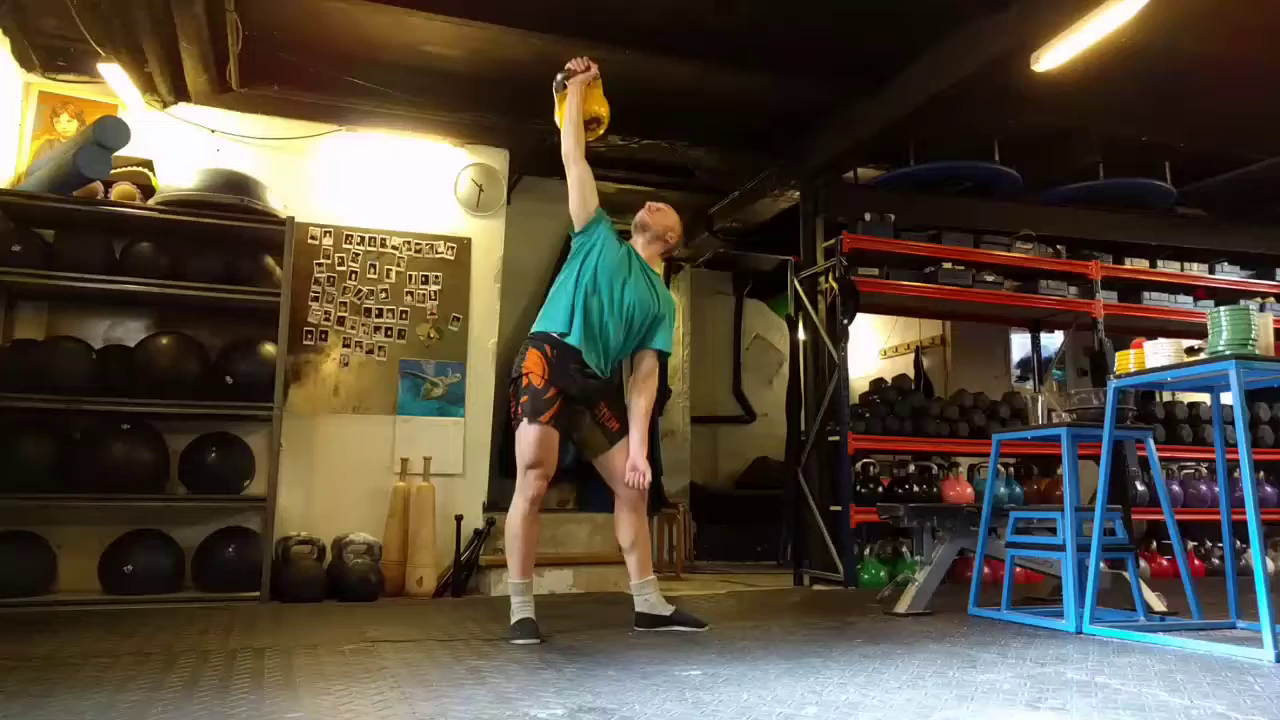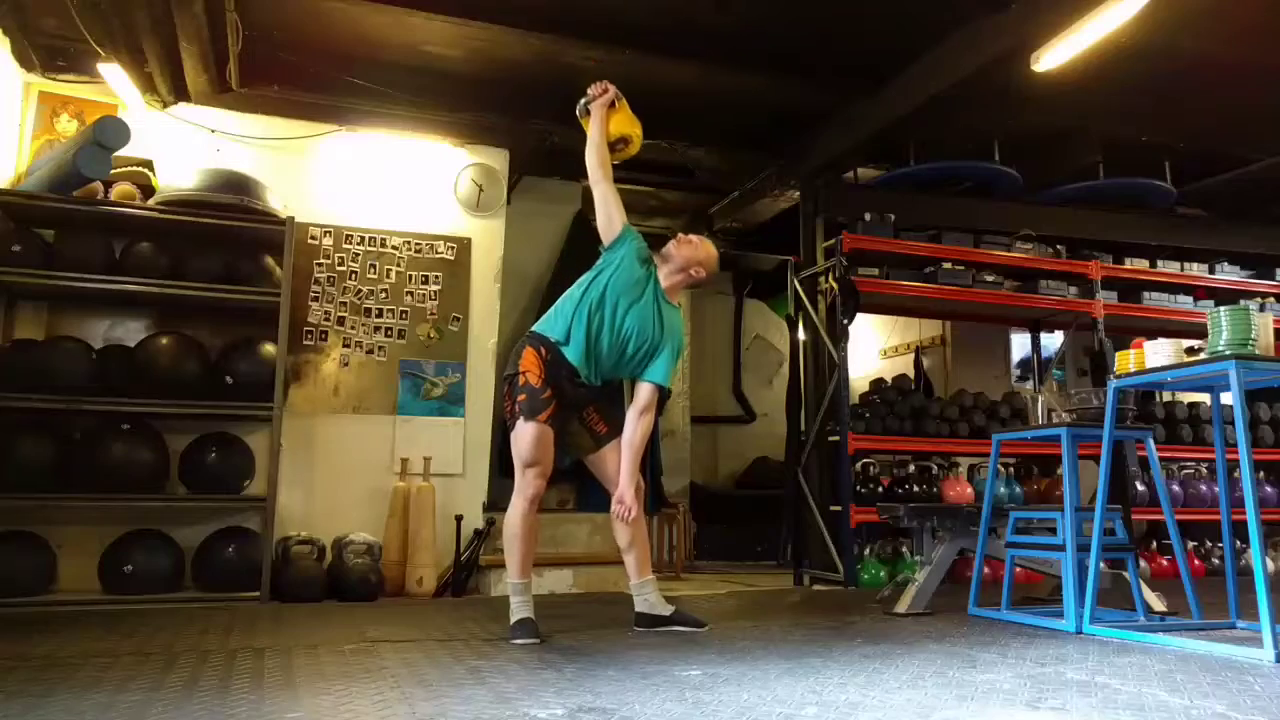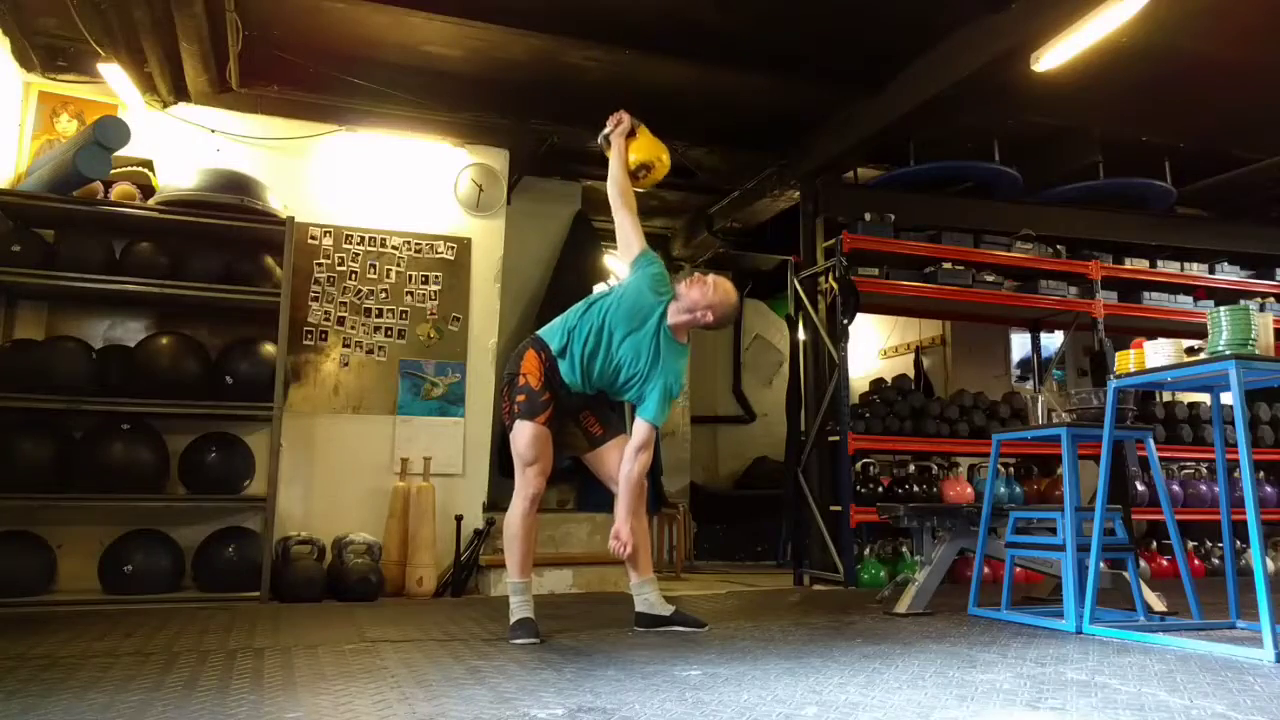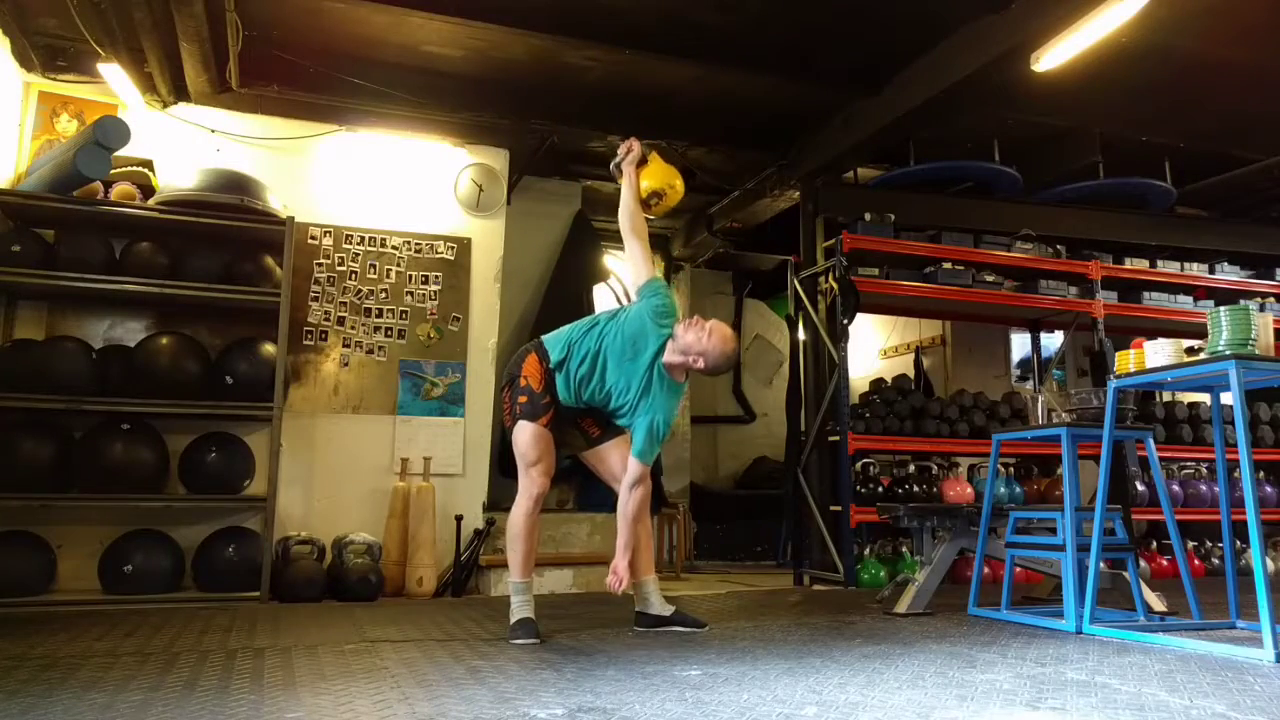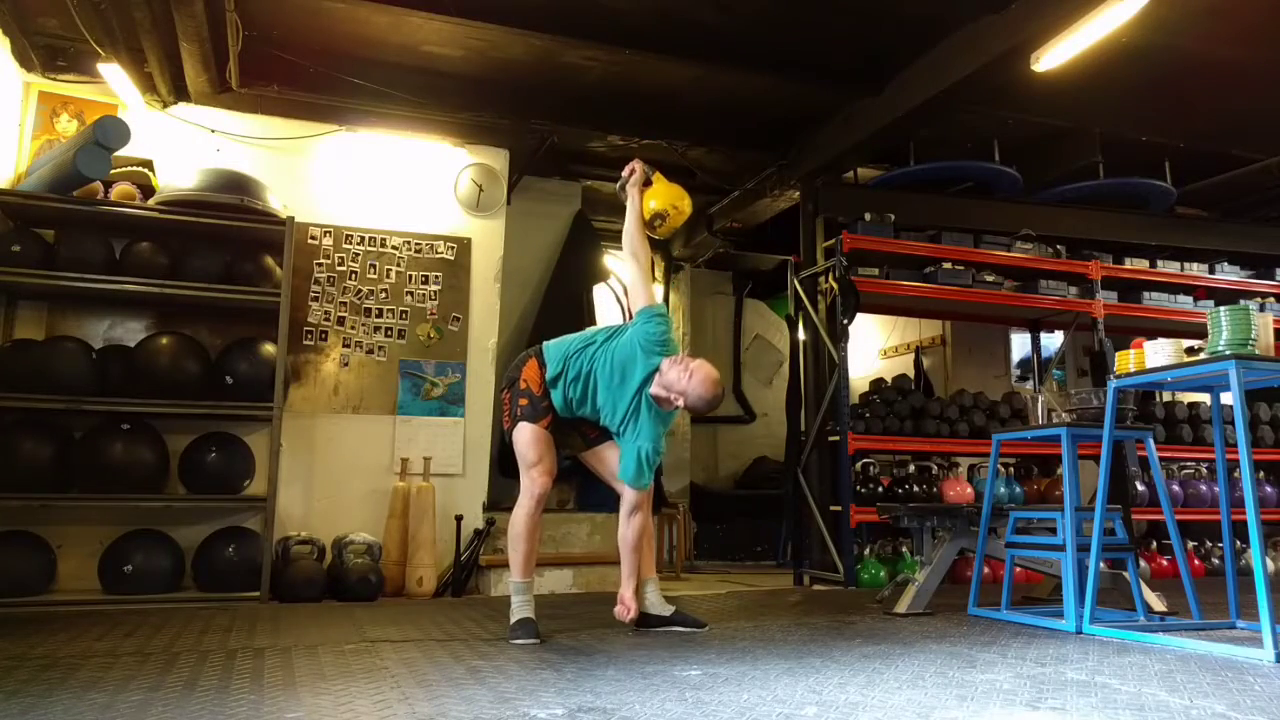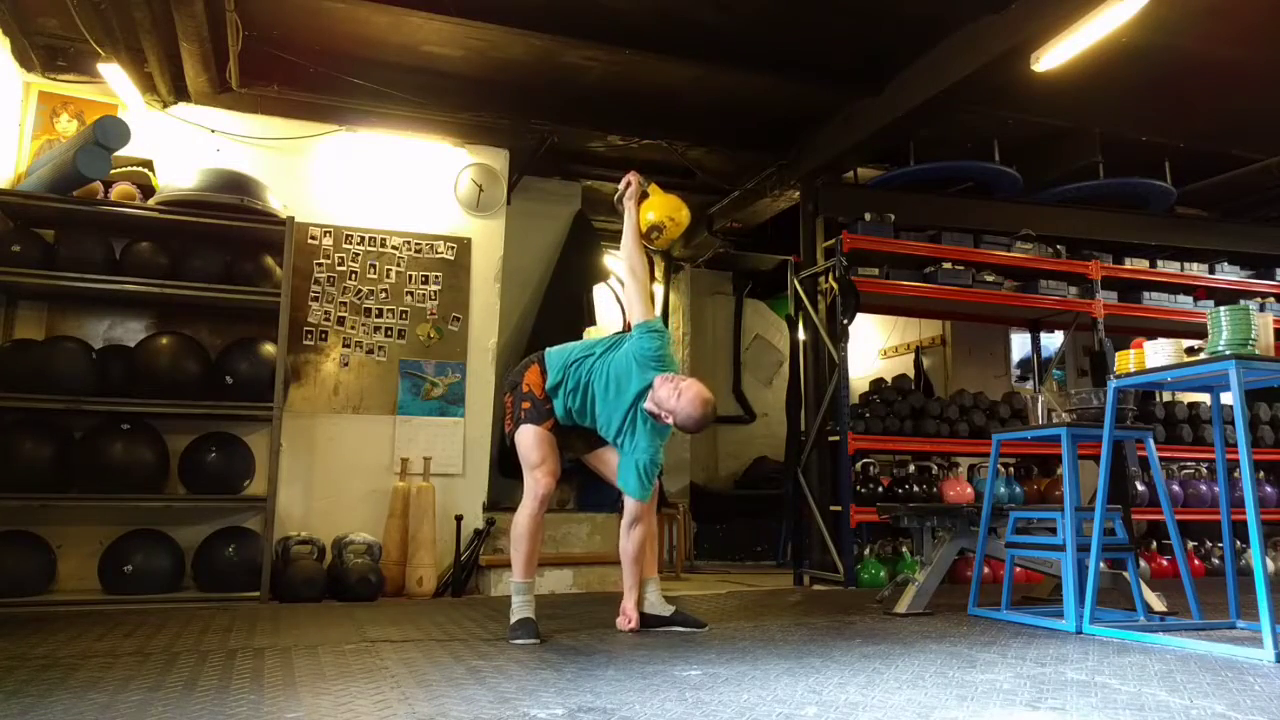
dt=0.4s
person 1, frame 1
left shoulder: (661, 303)
right shoulder: (601, 239)
left elbow: (644, 379)
right elbow: (573, 159)
left wrist: (639, 448)
right wrist: (577, 88)
left hip: (597, 382)
right hip: (548, 360)
left knee: (632, 487)
right knee: (533, 485)
left ankle: (649, 605)
right ankle: (521, 610)
person 1, frame 2
left shoulder: (671, 332)
right shoulder: (631, 257)
left elbow: (642, 407)
right elbow: (600, 178)
left wrist: (626, 478)
right wrist: (599, 112)
left hip: (589, 387)
right hip: (540, 361)
left knee: (632, 490)
right knee: (531, 485)
left ankle: (649, 604)
right ankle: (521, 610)
person 1, frame 3
left shoulder: (671, 369)
right shoulder: (653, 284)
left elbow: (639, 447)
right elbow: (622, 208)
left wrist: (626, 518)
right wrist: (619, 142)
left hip: (584, 395)
right hip: (539, 365)
left knee: (634, 484)
right knee: (531, 485)
left ankle: (649, 604)
right ankle: (520, 610)
person 1, frame 4
left shoulder: (660, 403)
right shoulder: (660, 314)
left elbow: (634, 484)
right elbow: (634, 237)
left wrist: (623, 556)
right wrist: (630, 171)
left hip: (582, 402)
right hip: (538, 371)
left knee: (633, 481)
right knee: (535, 486)
left ankle: (650, 604)
right ankle: (520, 610)
person 1, frame 5
left shoulder: (648, 432)
right shoulder: (655, 339)
left elbow: (633, 509)
right elbow: (636, 263)
left wrist: (628, 587)
right wrist: (634, 193)
left hip: (580, 409)
right hip: (537, 377)
left knee: (639, 488)
right knee: (537, 484)
left ankle: (650, 601)
right ankle: (521, 609)
person 1, frame 6
left shoulder: (646, 444)
right shoulder: (654, 354)
left elbow: (634, 520)
right elbow: (635, 275)
left wrist: (630, 599)
right wrist: (631, 207)
left hip: (579, 414)
right hip: (539, 383)
left knee: (645, 494)
right knee: (541, 486)
left ankle: (652, 603)
right ankle: (521, 610)
